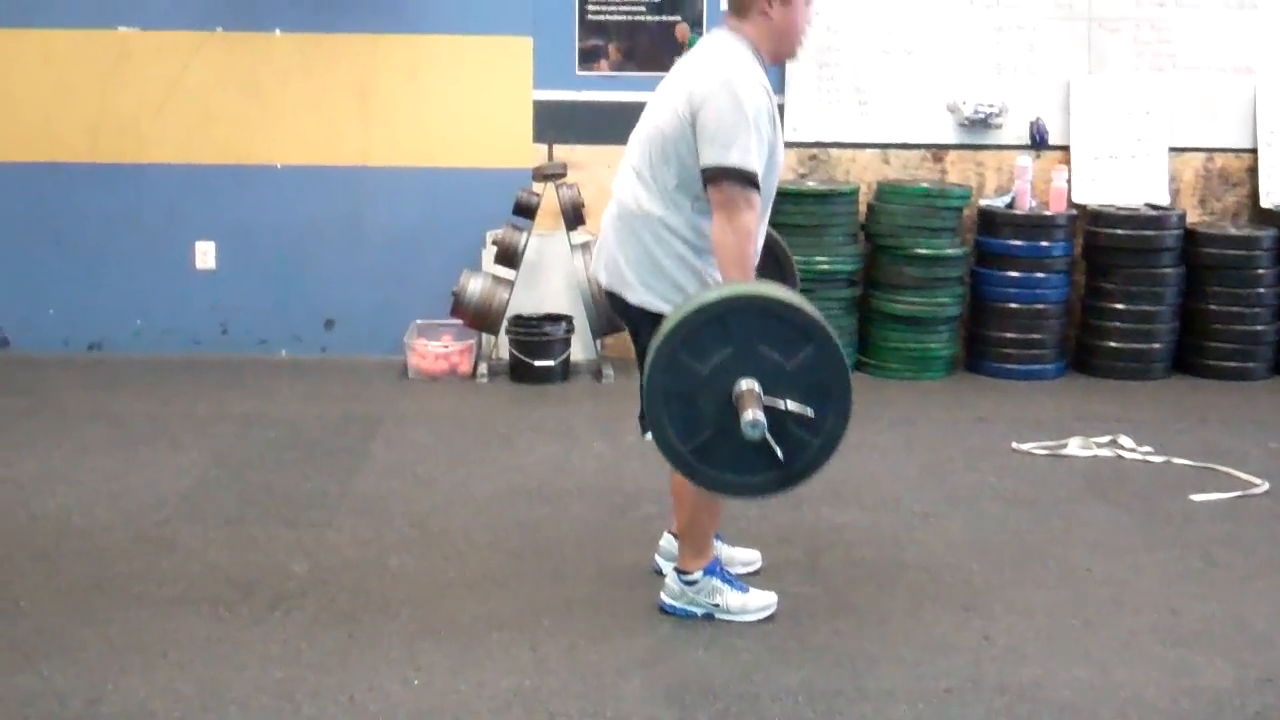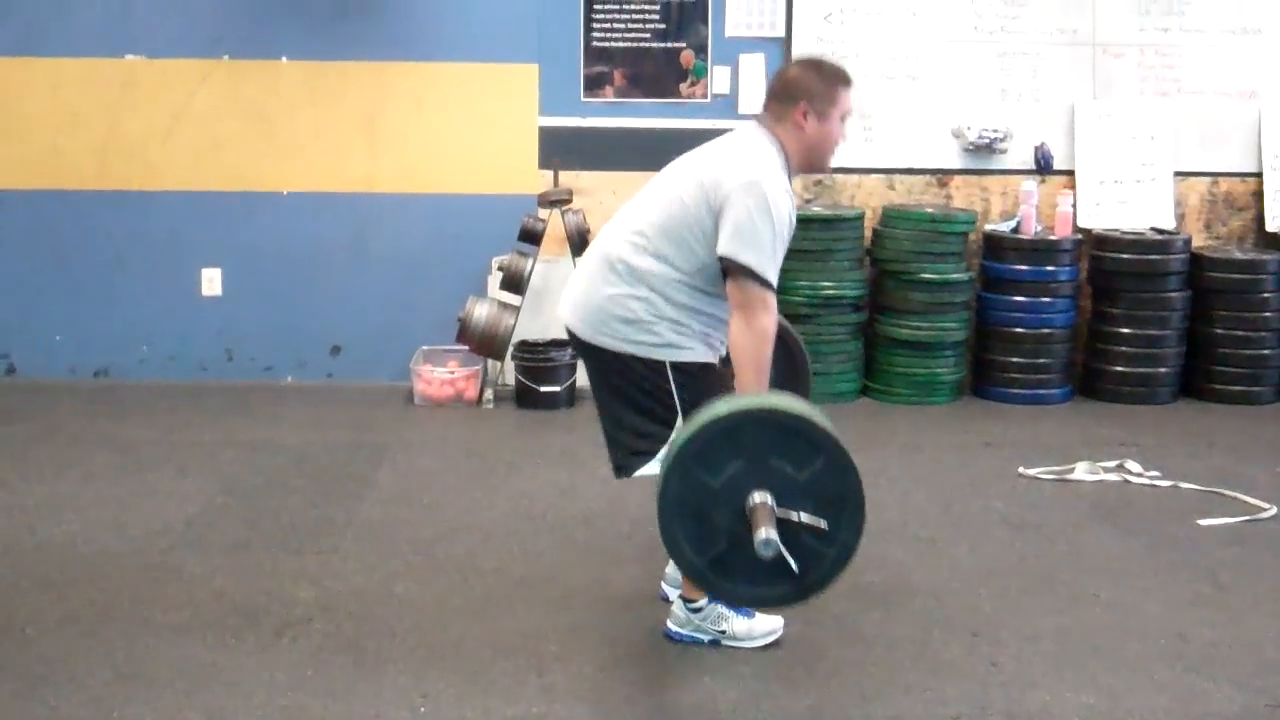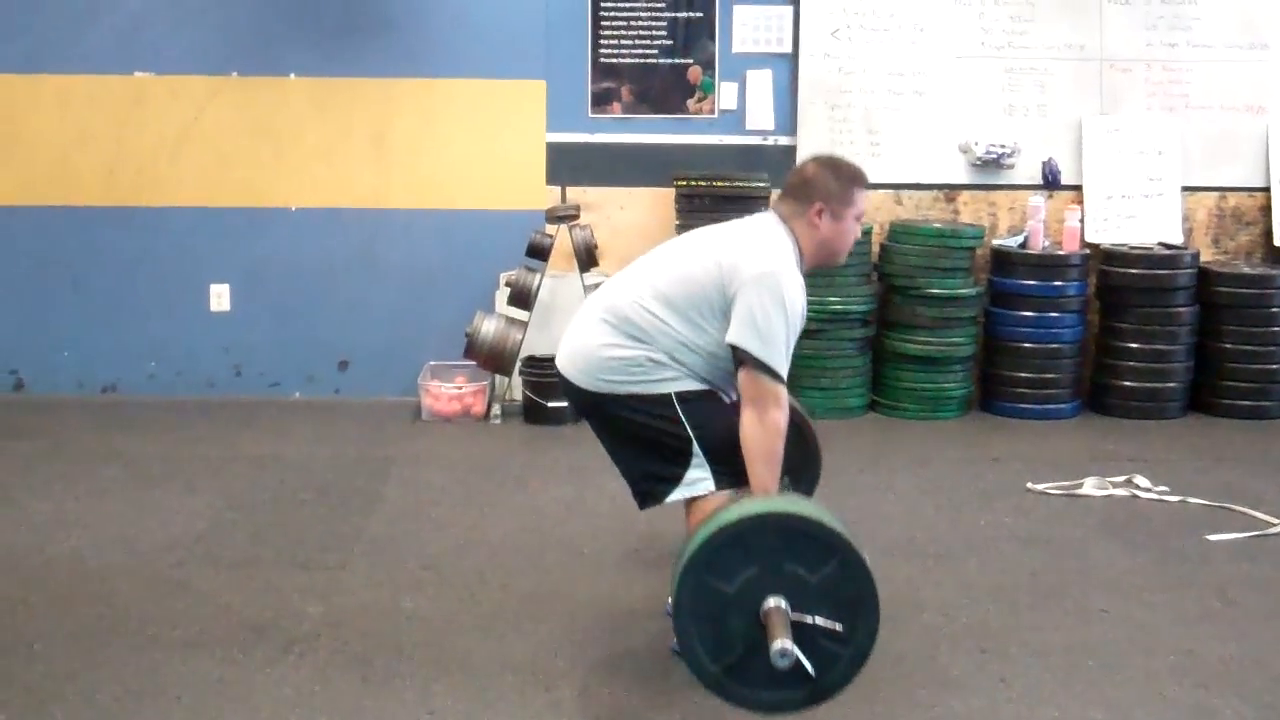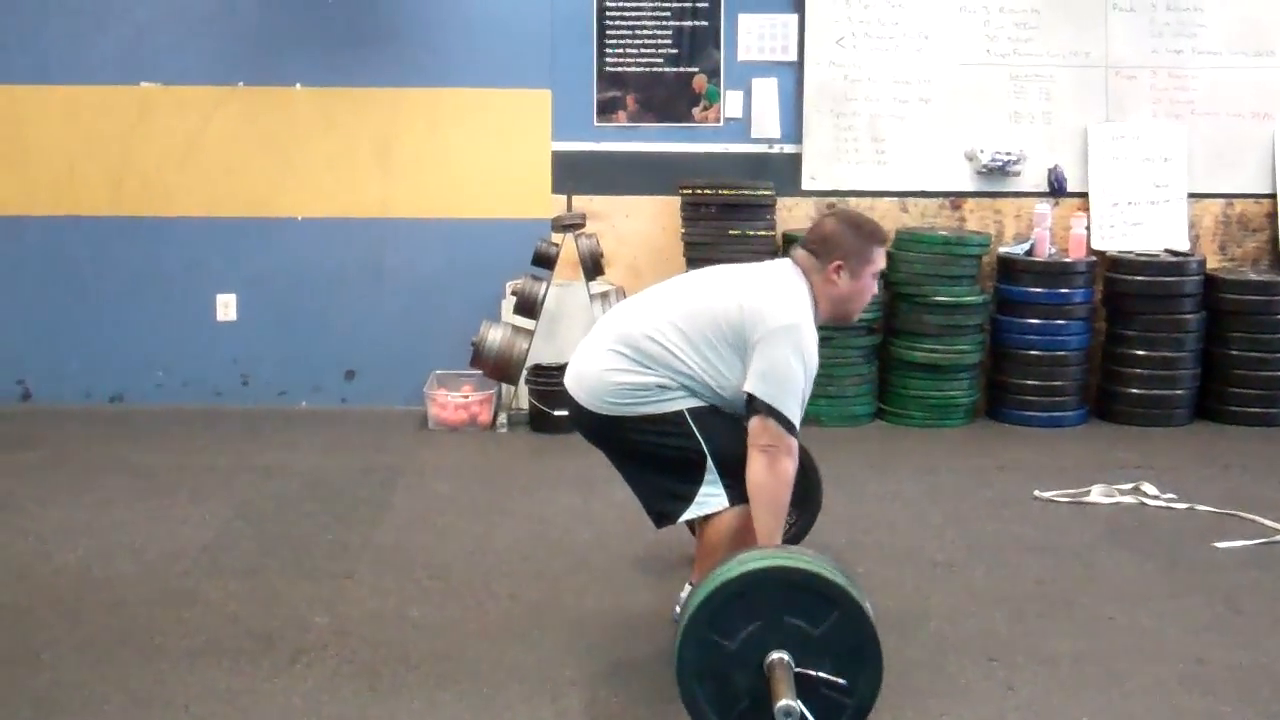
dt=0.2s
person 1, frame 1
left shoulder: (721, 61)
right shoulder: (737, 81)
right elbow: (733, 210)
left hip: (652, 260)
right hip: (663, 274)
left ankle: (687, 541)
right ankle: (692, 580)
person 1, frame 2
left shoulder: (749, 153)
right shoulder: (761, 183)
left elbow: (742, 302)
right elbow: (751, 312)
left hip: (614, 306)
right hip: (628, 321)
left ankle: (691, 567)
right ankle: (697, 606)
person 1, frame 3
left shoulder: (762, 245)
right shoulder: (774, 273)
right elbow: (762, 403)
left hip: (603, 352)
right hip: (614, 368)
left knee: (715, 463)
right knee: (729, 478)
person 1, frame 4
left shoulder: (779, 288)
right shoulder: (790, 327)
right elbow: (772, 453)
left hip: (612, 375)
right hip: (623, 393)
left knee: (729, 469)
right knee: (740, 494)
